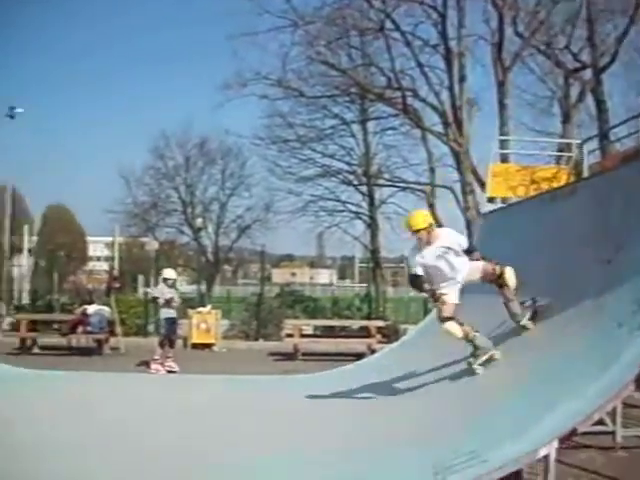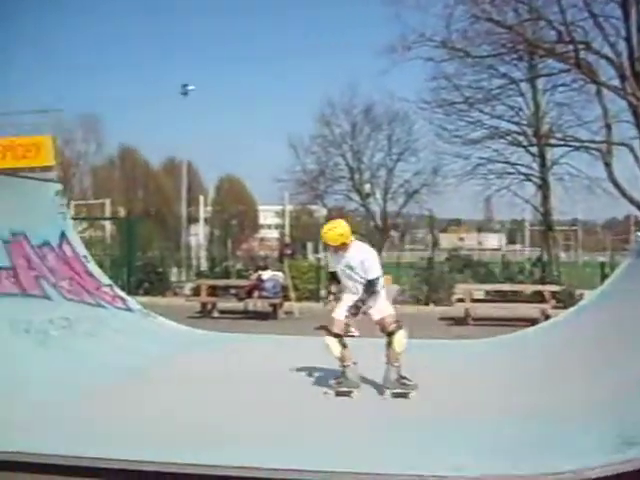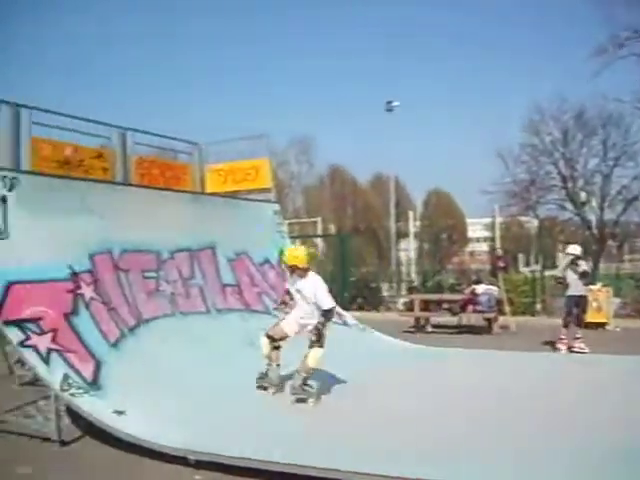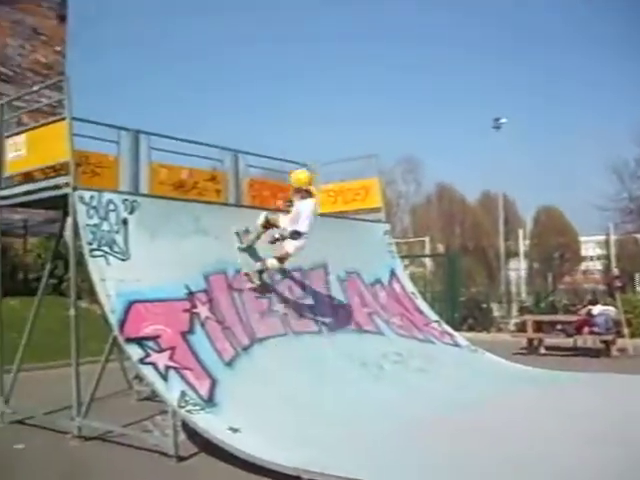
dt=0.4s
person 1, frame 1
left shoulder: (448, 233)
right shoulder: (416, 254)
left elbow: (467, 247)
right elbow: (415, 280)
left wrist: (479, 263)
right wrist: (430, 292)
left hip: (465, 268)
right hip: (446, 284)
left knee: (504, 273)
right knee: (447, 321)
left ankle: (517, 313)
right ankle: (479, 343)
person 1, frame 2
left shoulder: (365, 253)
right shoulder: (333, 254)
left elbow: (373, 283)
left wrist: (360, 303)
right wrist: (332, 292)
left hip: (373, 295)
right hip: (350, 296)
left knee: (395, 331)
right knee: (333, 336)
left ankle: (393, 376)
right ankle: (350, 376)
person 1, frame 3
left shoulder: (317, 284)
right shoulder: (292, 275)
left elbow: (330, 310)
left wrist: (318, 328)
right wrist: (285, 300)
left hip: (316, 320)
right hip: (296, 315)
left knee: (316, 348)
right knee: (268, 338)
left ankle: (298, 383)
right ankle: (272, 375)
person 1, frame 4
left shoulder: (307, 208)
right shoulder: (307, 191)
left elbow: (300, 232)
left wrist: (279, 237)
right wrist: (293, 204)
left hip: (296, 234)
right hip: (290, 220)
left knee: (280, 257)
right knee: (265, 218)
left ankle: (259, 269)
right ankle: (250, 241)
